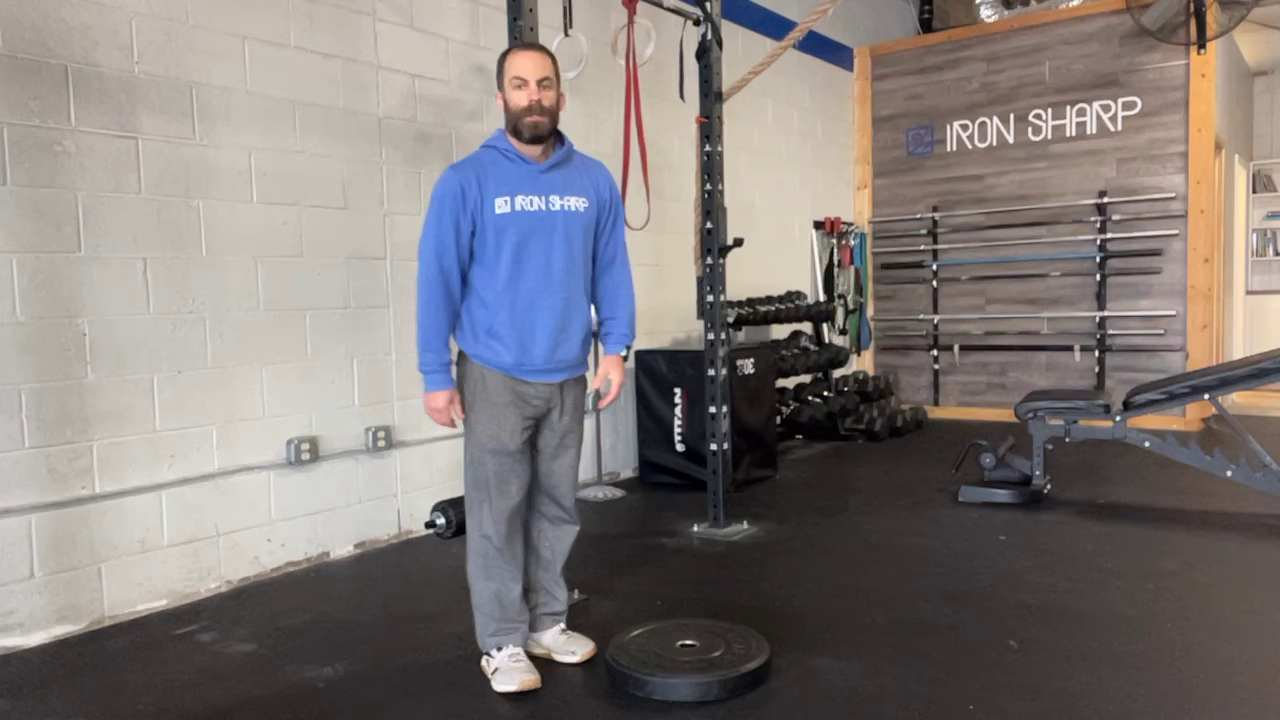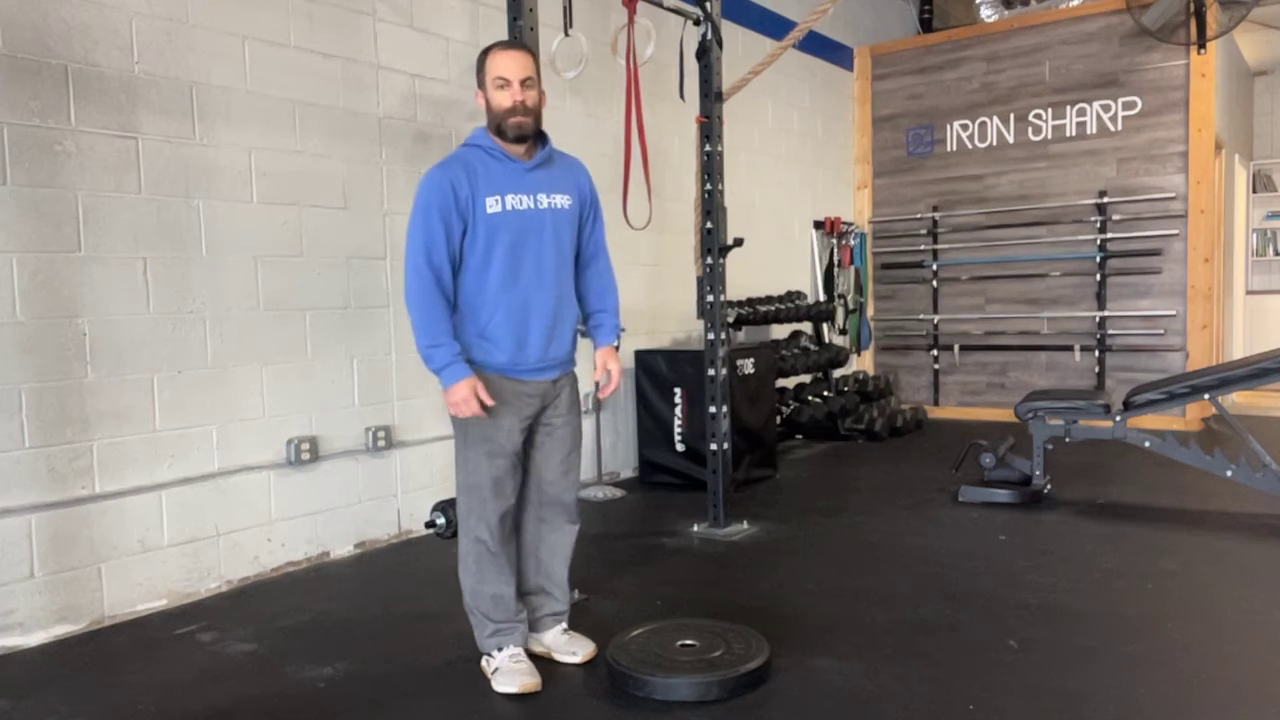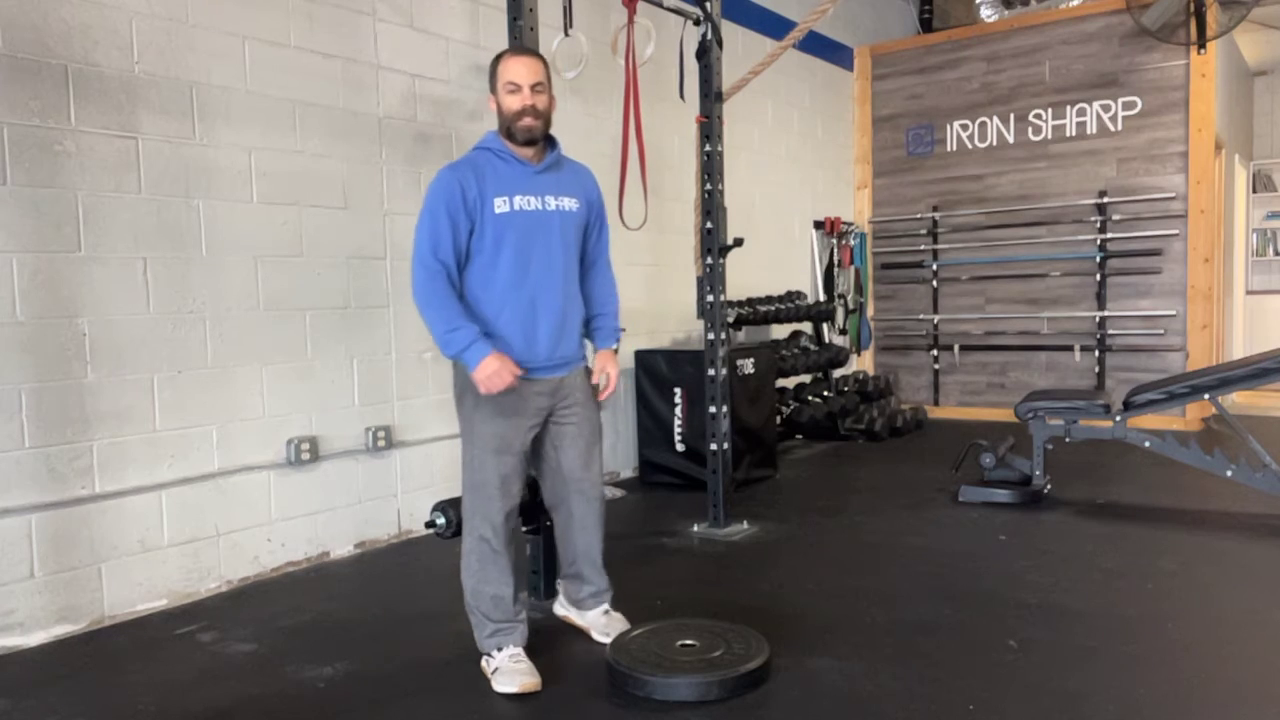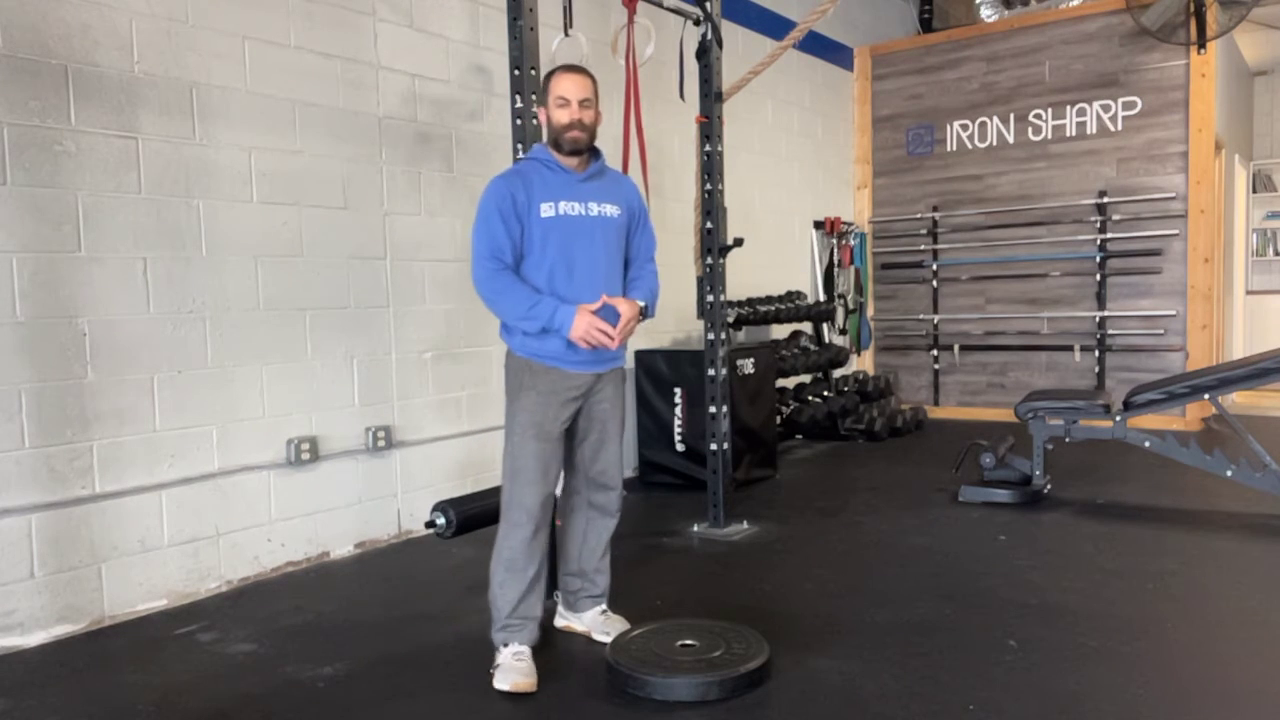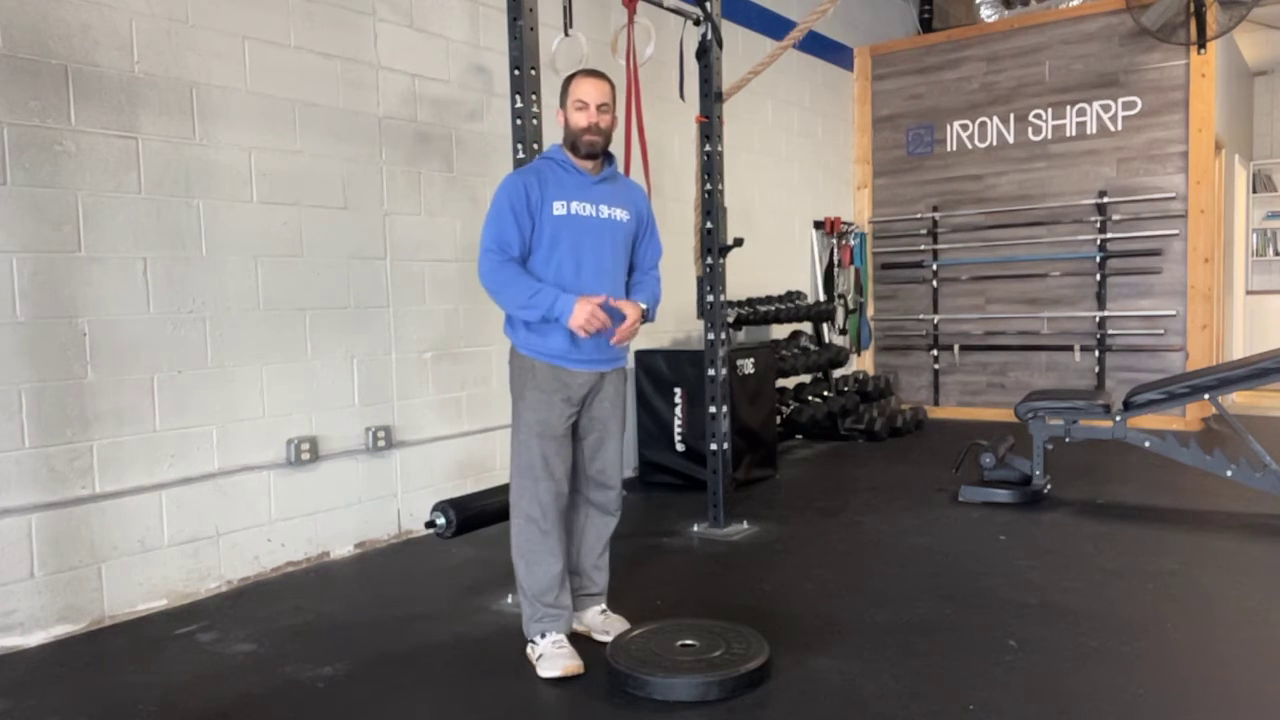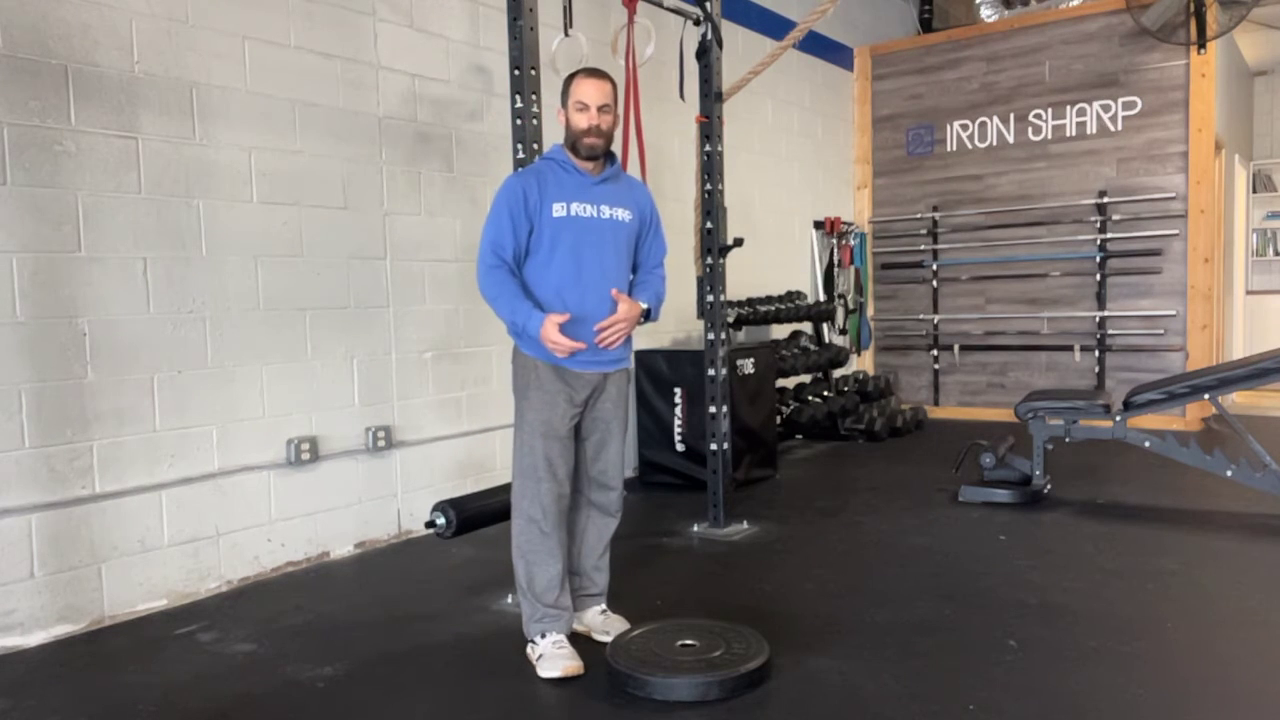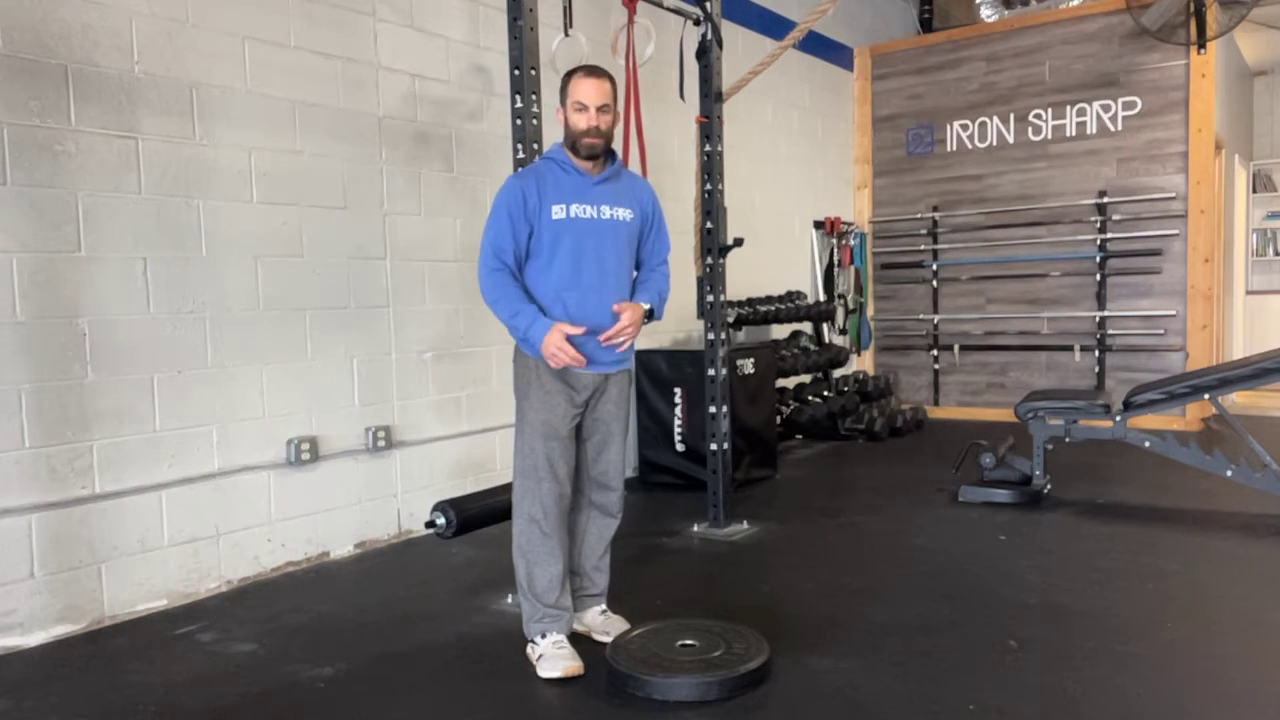
dt=0.5s
person 1, frame 1
left shoulder: (594, 180)
right shoulder: (467, 180)
left elbow: (612, 269)
right elbow: (438, 279)
left wrist: (615, 347)
right wrist: (435, 374)
left hip: (567, 377)
right hip: (495, 376)
left knee: (556, 506)
right knee: (498, 512)
left ankle: (547, 623)
right ankle: (501, 643)
person 1, frame 2
left shoulder: (572, 176)
right shoulder: (451, 179)
left elbow: (592, 263)
right elbow: (427, 280)
left wrist: (606, 337)
right wrist: (451, 368)
left hip: (558, 375)
right hip: (489, 378)
left knee: (556, 506)
right knee: (490, 514)
left ankle: (547, 623)
right ankle: (501, 643)
person 1, frame 3
left shoulder: (579, 181)
right shoulder: (462, 180)
left elbow: (596, 268)
right elbow: (432, 275)
left wrist: (605, 342)
right wrist: (475, 352)
left hip: (570, 374)
right hip: (499, 379)
left knee: (581, 495)
right knee: (492, 511)
left ankle: (584, 599)
right ankle: (501, 643)
person 1, frame 4
left shoulder: (622, 190)
right shoulder: (512, 187)
left elbow: (642, 262)
right elbow: (491, 275)
left wrist: (637, 301)
right wrist: (564, 317)
left hip: (607, 368)
right hip: (540, 366)
left knee: (599, 491)
right knee: (528, 498)
left ankle: (583, 603)
right ankle: (512, 639)
person 1, frame 5
left shoulder: (632, 197)
right shoulder: (527, 185)
left elbow: (647, 270)
right elbow: (496, 266)
left wrist: (641, 307)
right wrist: (561, 307)
left hip: (609, 367)
right hip: (544, 365)
left knee: (600, 490)
right knee: (543, 495)
left ankle: (588, 603)
right ankle: (546, 628)
person 1, frame 6
left shoulder: (635, 195)
right shoulder: (527, 186)
left elbow: (653, 268)
right elbow: (494, 267)
left wrist: (640, 305)
right wrist: (534, 322)
left hip: (613, 367)
right hip: (548, 367)
left knee: (602, 492)
right knee: (544, 495)
left ankle: (589, 603)
right ankle: (546, 628)
person 1, frame 7
left shoulder: (637, 193)
right shoulder: (527, 187)
left elbow: (656, 265)
right elbow: (495, 271)
left wrist: (643, 305)
right wrist: (537, 329)
left hip: (613, 368)
right hip: (548, 367)
left knee: (602, 492)
right knee: (544, 495)
left ankle: (589, 603)
right ankle: (546, 628)
